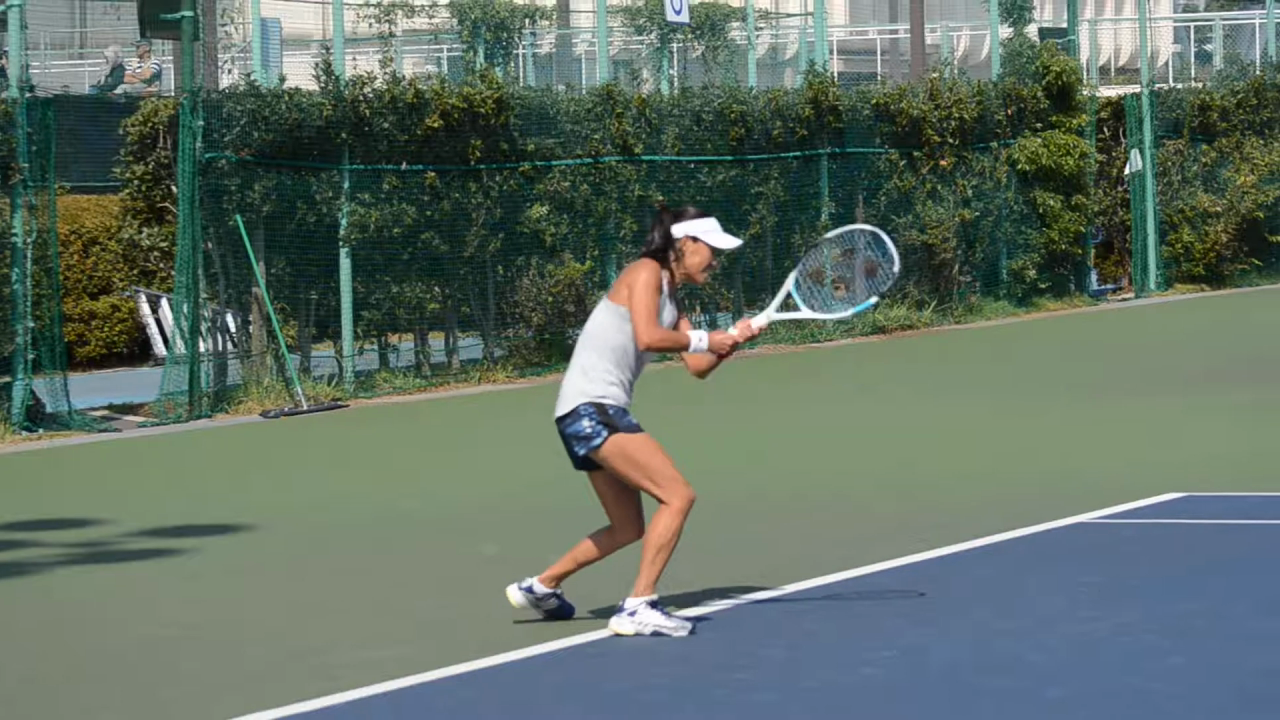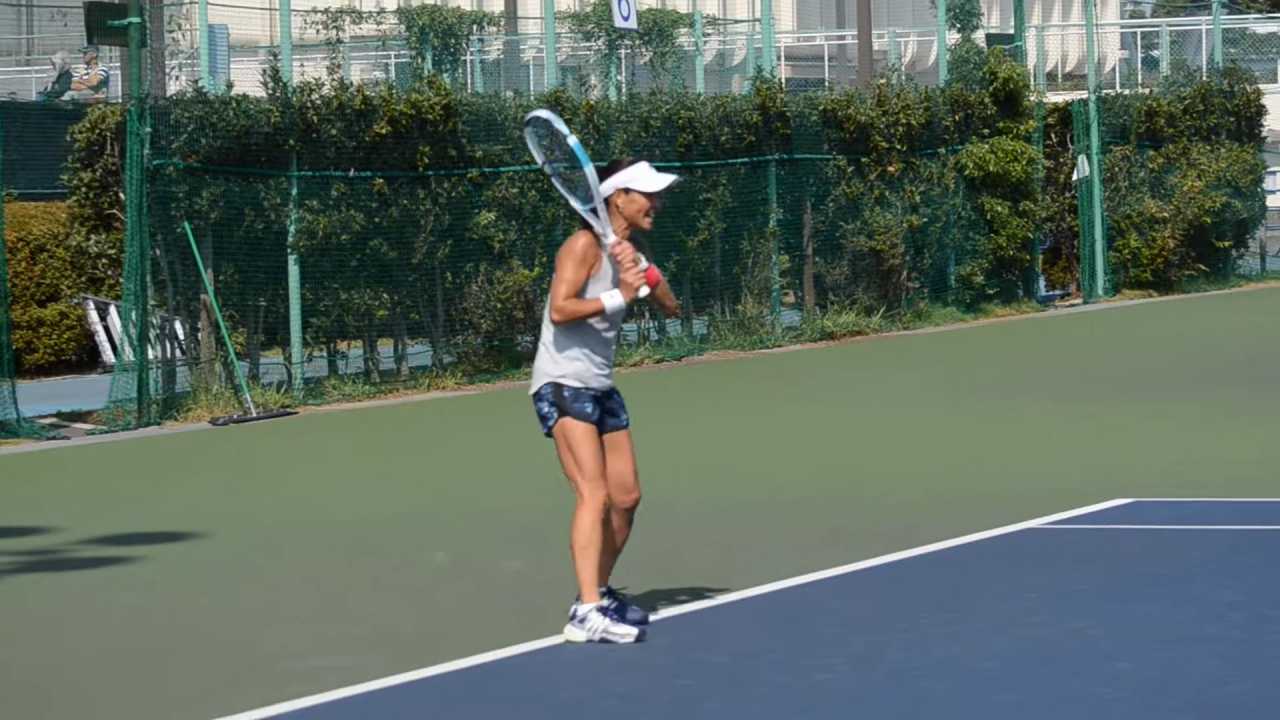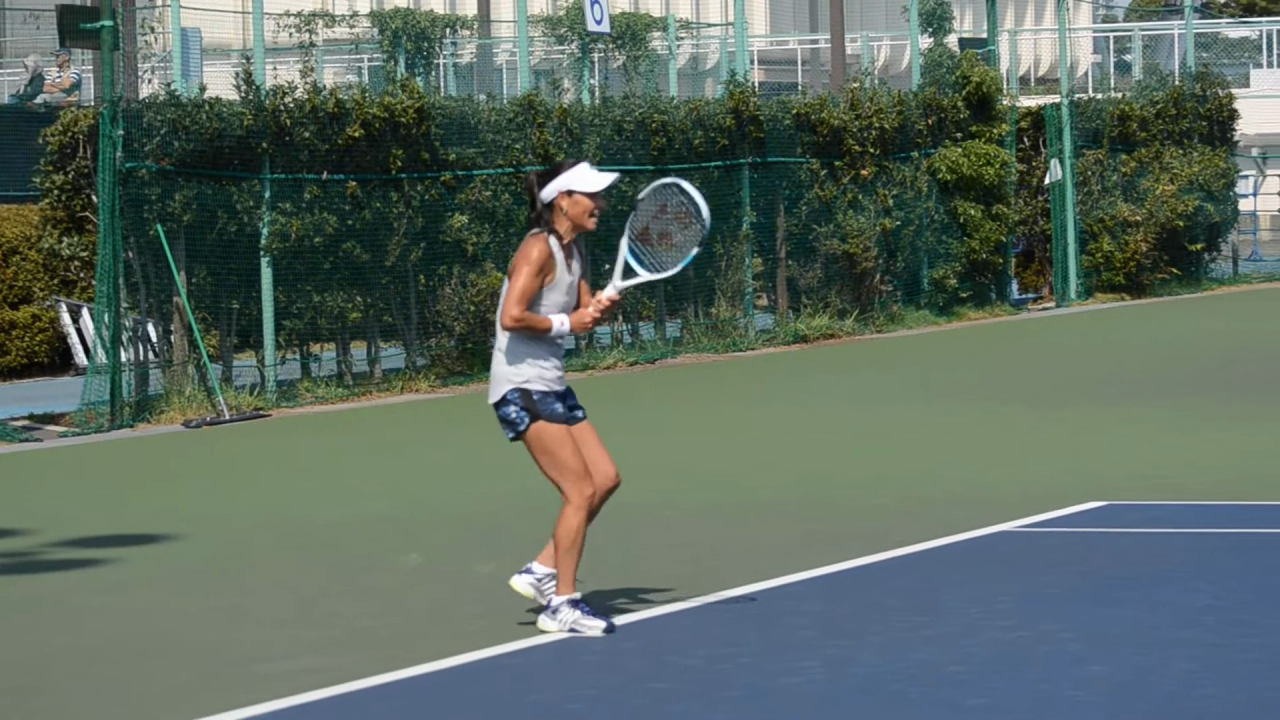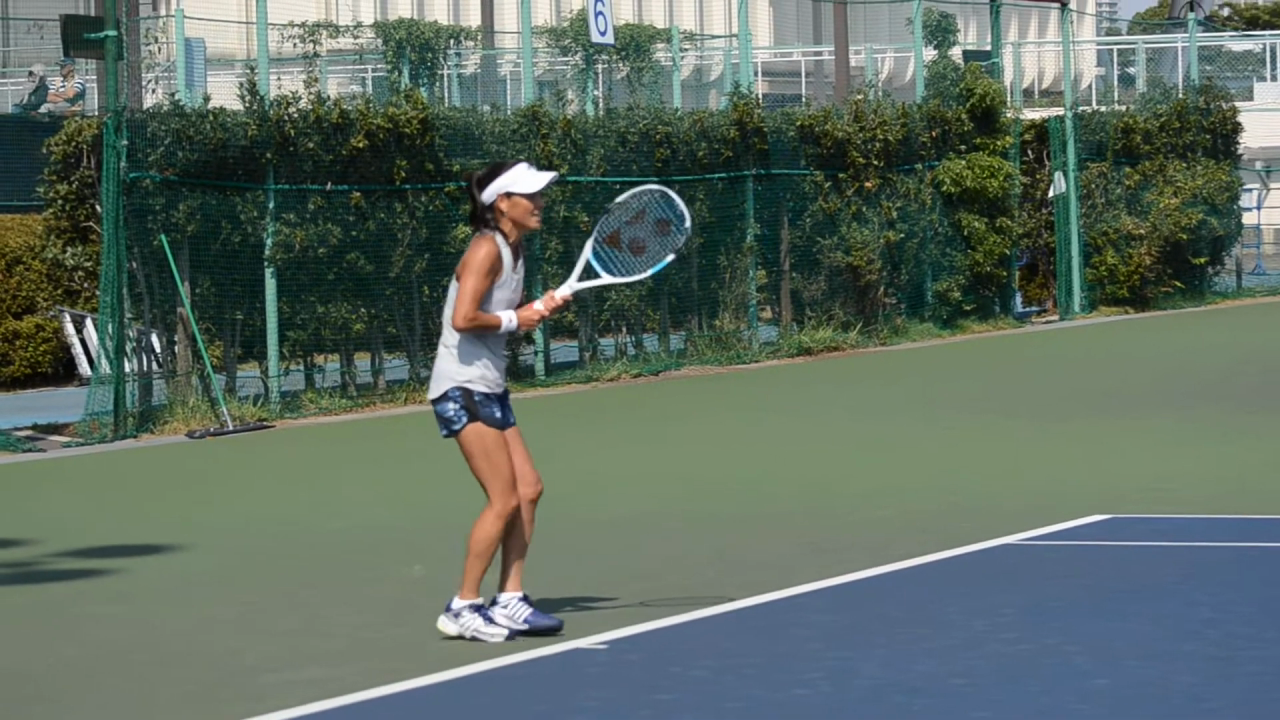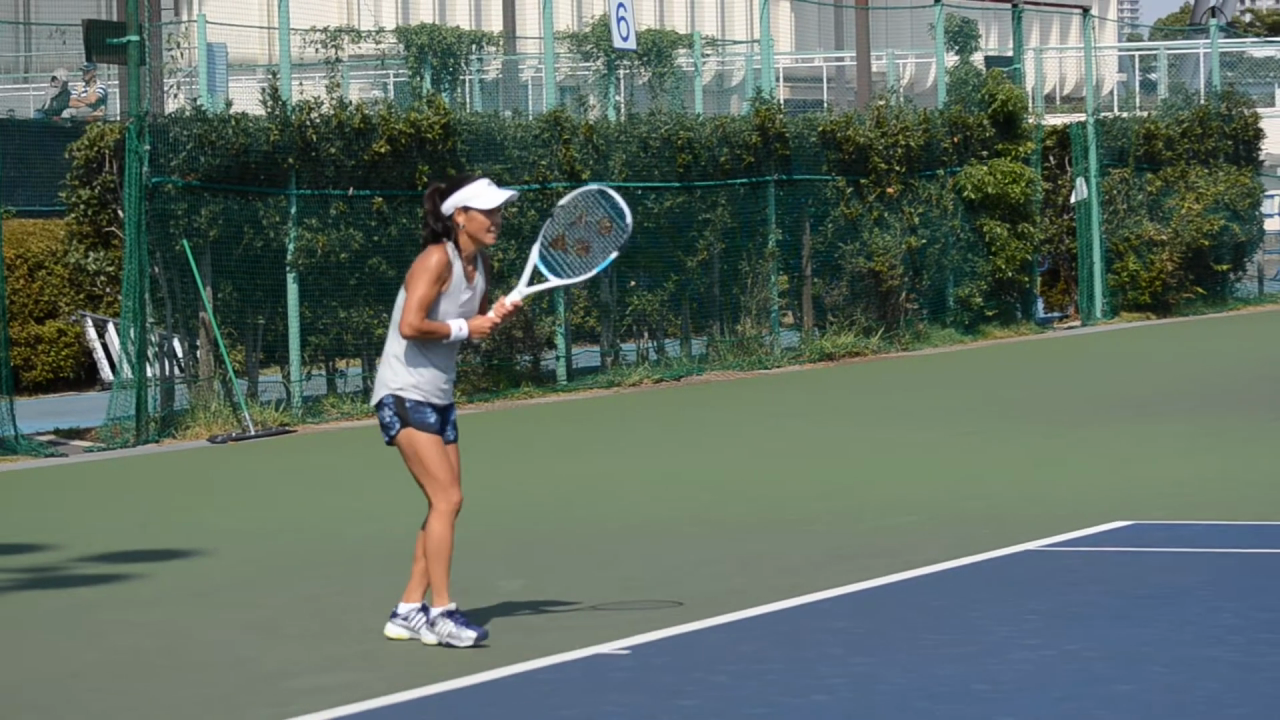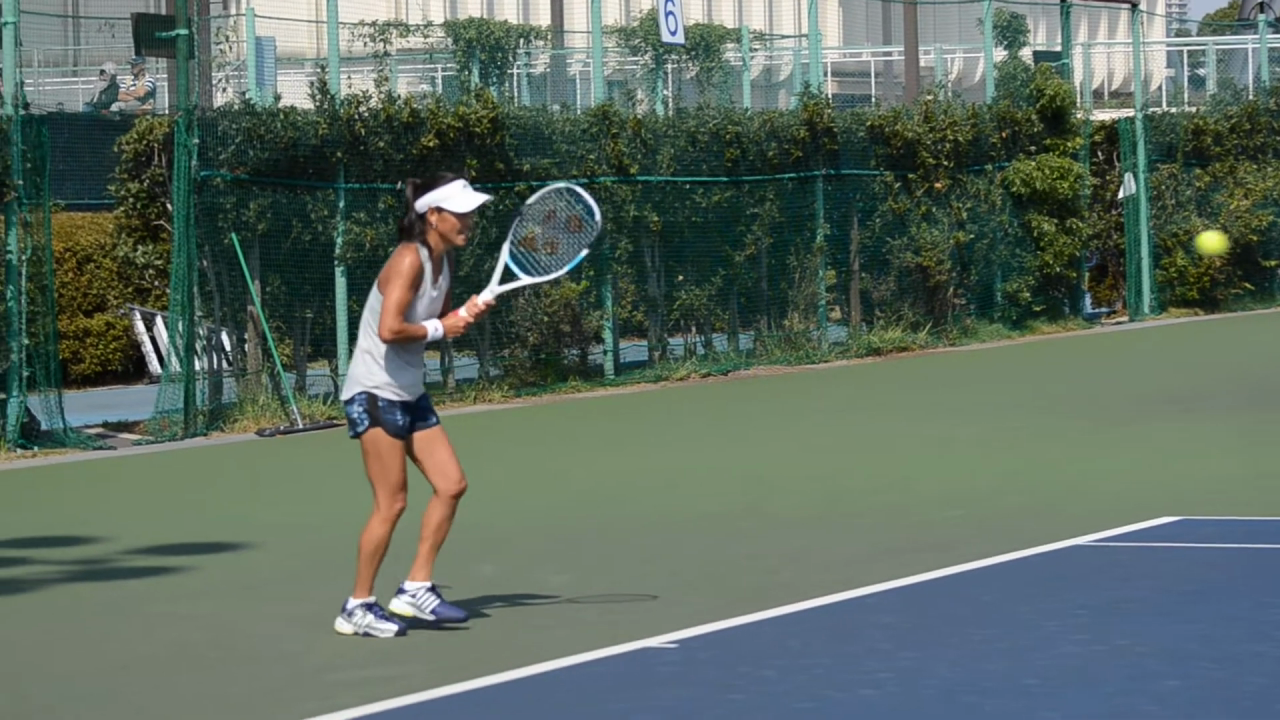
dt=0.4s
person 1, frame 1
left shoulder: (669, 295)
right shoulder: (645, 274)
left elbow: (697, 366)
right elbow: (647, 338)
left wrist: (731, 341)
right wrist: (705, 339)
left hip: (590, 413)
right hip: (591, 409)
left knee: (630, 528)
right knee: (678, 497)
left ankle: (540, 586)
right ankle: (638, 607)
person 1, frame 2
left shoulder: (628, 248)
right shoulder: (583, 244)
left elbow: (669, 307)
right elbow: (558, 310)
left wrist: (641, 269)
right wrist: (619, 296)
left hip: (600, 386)
right hip: (562, 384)
left knee: (626, 497)
right knee: (594, 495)
left ankle: (598, 594)
right ankle: (588, 613)
person 1, frame 3
left shoulder: (572, 248)
right shoulder: (538, 248)
left elbow: (584, 317)
right elbow: (511, 318)
left wrist: (597, 307)
right wrist: (564, 323)
left hip: (551, 386)
right hip: (521, 387)
left knee: (607, 478)
right knee: (581, 491)
left ankle: (541, 572)
right ankle: (561, 604)
person 1, frame 4
left shoulder: (515, 249)
right shoulder: (485, 248)
right elbow: (462, 319)
left wrist: (542, 308)
right wrist: (514, 320)
left hip: (488, 387)
right hip: (463, 388)
left knee: (529, 490)
right knee: (504, 498)
left ankle: (510, 601)
right ankle: (464, 606)
person 1, frame 5
left shoulder: (480, 263)
right shoulder: (437, 259)
left elbow: (471, 323)
right elbow: (410, 326)
left wrist: (495, 316)
right wrist: (464, 328)
left hip: (437, 397)
right hip: (404, 395)
left knee: (448, 505)
right knee: (447, 499)
left ankle: (410, 611)
right ankle: (441, 611)
person 1, frame 6
left shoulder: (442, 259)
right shoulder: (408, 259)
right elbow: (389, 330)
left wrist: (465, 314)
right wrist: (438, 329)
left hip: (408, 393)
right hip: (375, 391)
left knee: (451, 485)
right knee: (392, 503)
left ankle: (416, 589)
right ankle: (358, 606)
